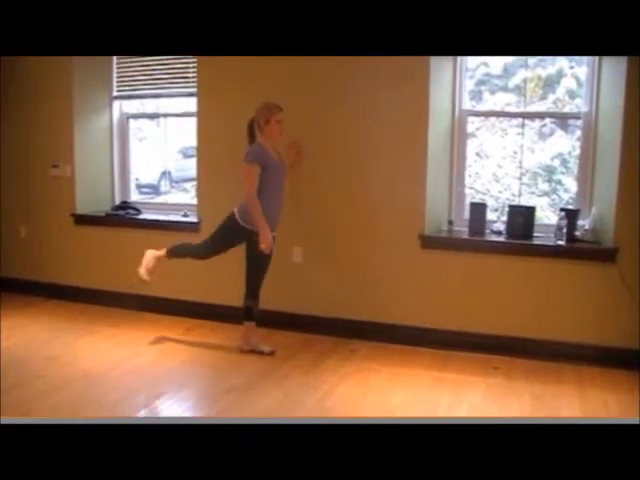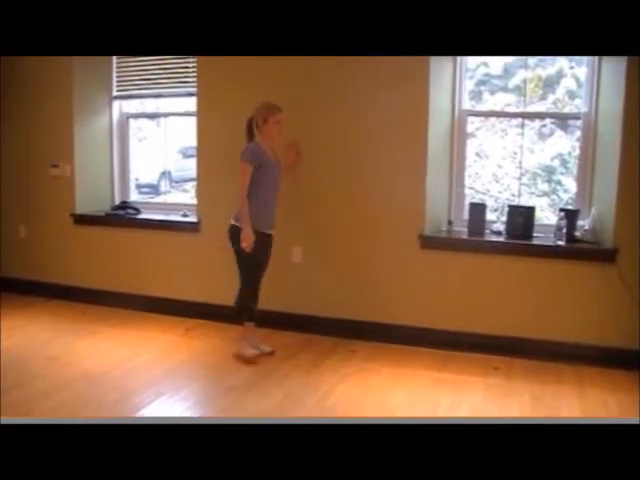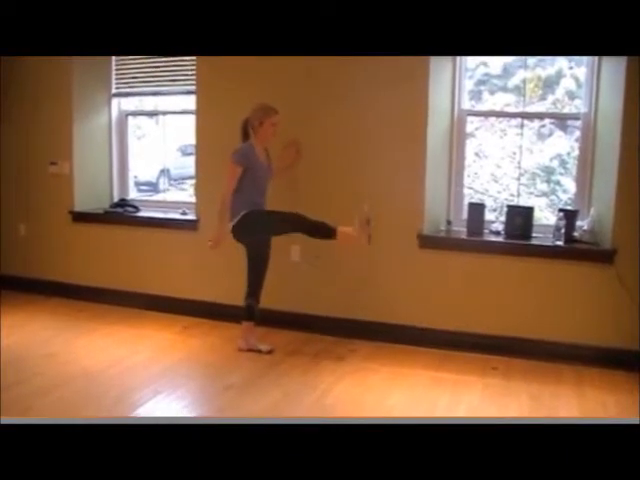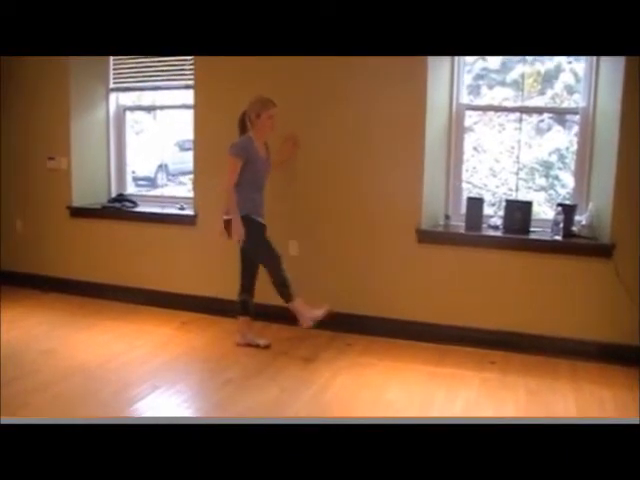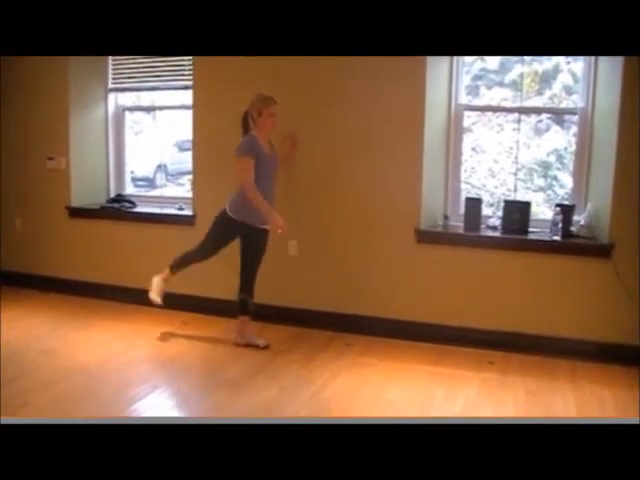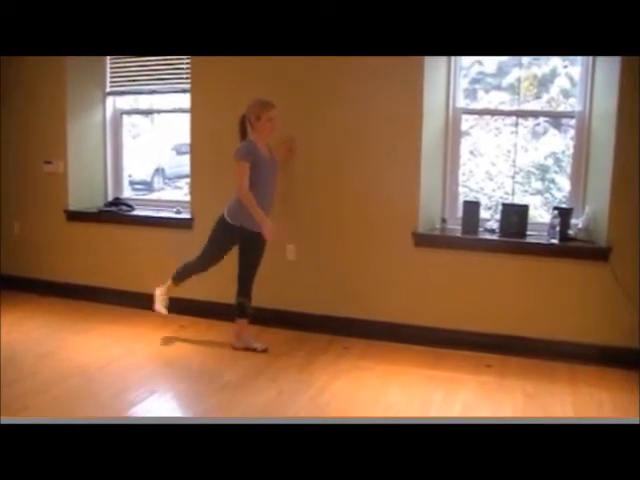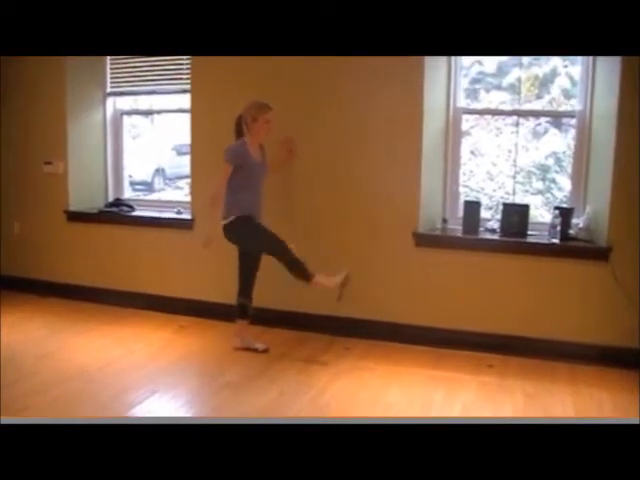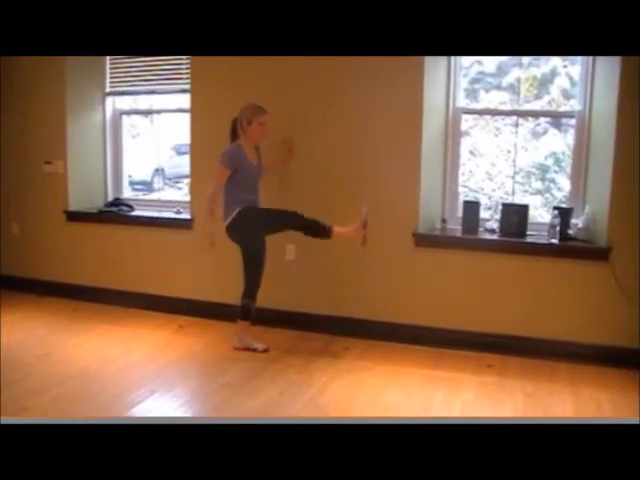
dt=0.3s
person 1, frame 1
left shoulder: (274, 152)
right shoulder: (255, 152)
right elbow: (250, 194)
left wrist: (288, 163)
right wrist: (263, 229)
left hip: (265, 229)
right hip: (245, 223)
left knee: (255, 284)
right knee: (204, 250)
left ankle: (249, 338)
right ankle: (155, 256)
person 1, frame 2
left shoulder: (272, 153)
right shoulder: (251, 151)
right elbow: (242, 193)
left wrist: (284, 164)
right wrist: (246, 229)
left hip: (263, 230)
right hip: (245, 227)
left knee: (253, 283)
right knee: (249, 281)
left ankle: (249, 338)
right ankle: (243, 342)
person 1, frame 3
left shoulder: (264, 154)
right shoulder: (243, 153)
right elbow: (228, 192)
left wrist: (284, 163)
right wrist: (221, 227)
left hip: (256, 222)
right hip: (244, 220)
left knee: (256, 280)
right knee: (297, 221)
left ankle: (247, 337)
right ankle: (353, 232)
person 1, frame 4
left shoulder: (264, 146)
right shoulder: (241, 146)
right elbow: (230, 186)
left wrist: (283, 156)
right wrist: (236, 222)
left hip: (254, 218)
right hip: (241, 217)
left knee: (250, 276)
right knee: (272, 260)
left ankle: (244, 332)
right ankle: (301, 311)
person 1, frame 5
left shoulder: (270, 146)
right shoulder: (248, 146)
right elbow: (247, 186)
left wrist: (284, 154)
right wrist: (271, 214)
left hip: (259, 223)
right hip: (236, 215)
left knee: (249, 277)
right knee: (203, 252)
left ankle: (243, 332)
right ankle: (162, 279)
person 1, frame 6
left shoulder: (269, 150)
right shoulder: (246, 149)
right elbow: (243, 190)
left wrist: (282, 158)
right wrist: (263, 220)
left hip: (257, 227)
right hip: (234, 221)
left knee: (247, 280)
right knee: (205, 261)
left ankle: (241, 335)
right ankle: (165, 290)
person 1, frame 7
left shoulder: (259, 150)
right shoulder: (235, 150)
right elbow: (219, 189)
left wrist: (283, 158)
left hip: (250, 223)
right hip: (236, 221)
left knee: (248, 278)
right knee: (279, 248)
left ankle: (242, 336)
right ankle: (322, 282)
person 1, frame 8
left shoulder: (256, 151)
right shoulder: (231, 154)
right elbow: (216, 191)
left wrist: (282, 158)
right wrist: (211, 226)
left hip: (253, 223)
right hip: (240, 220)
left knee: (253, 281)
right knee: (293, 219)
left ankle: (242, 336)
right ankle: (348, 231)
